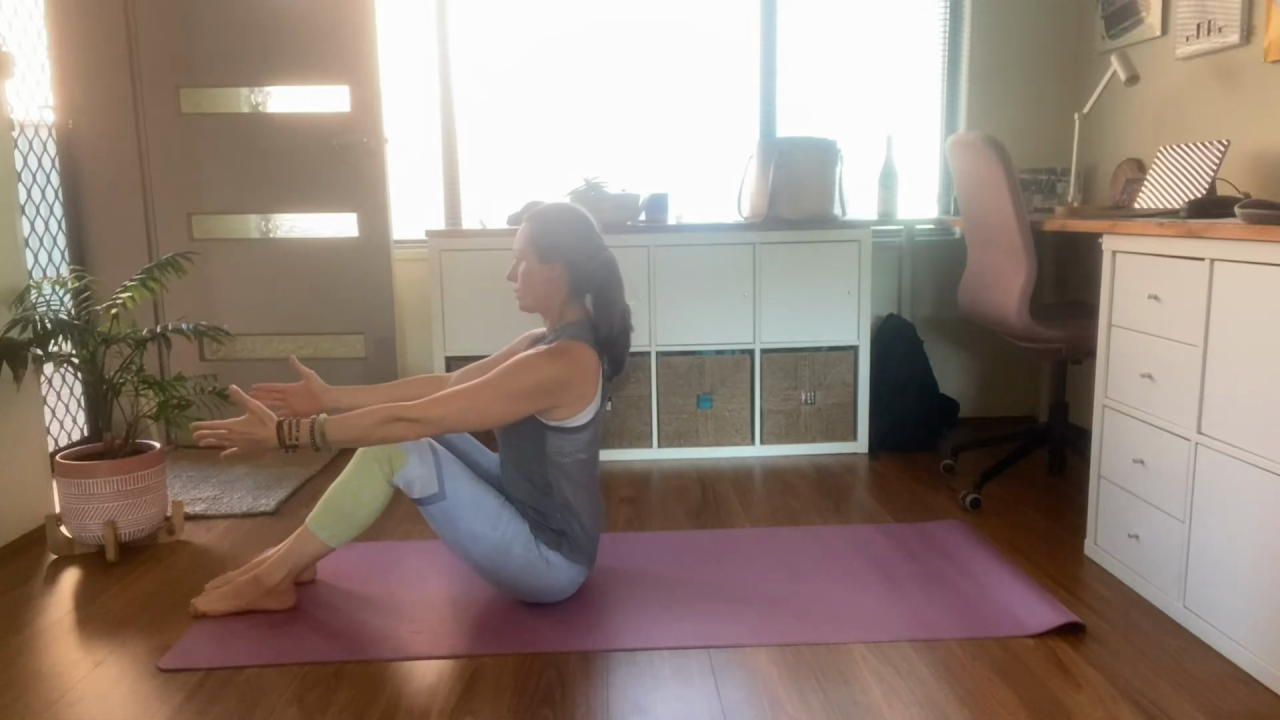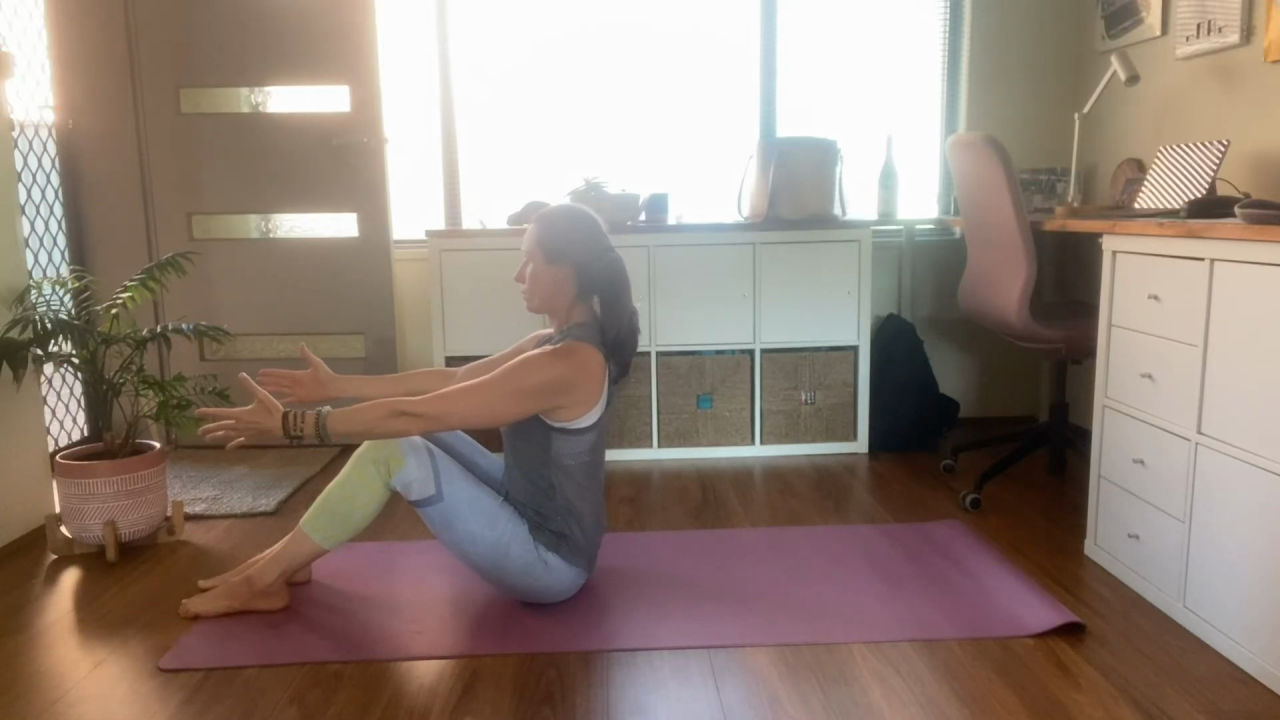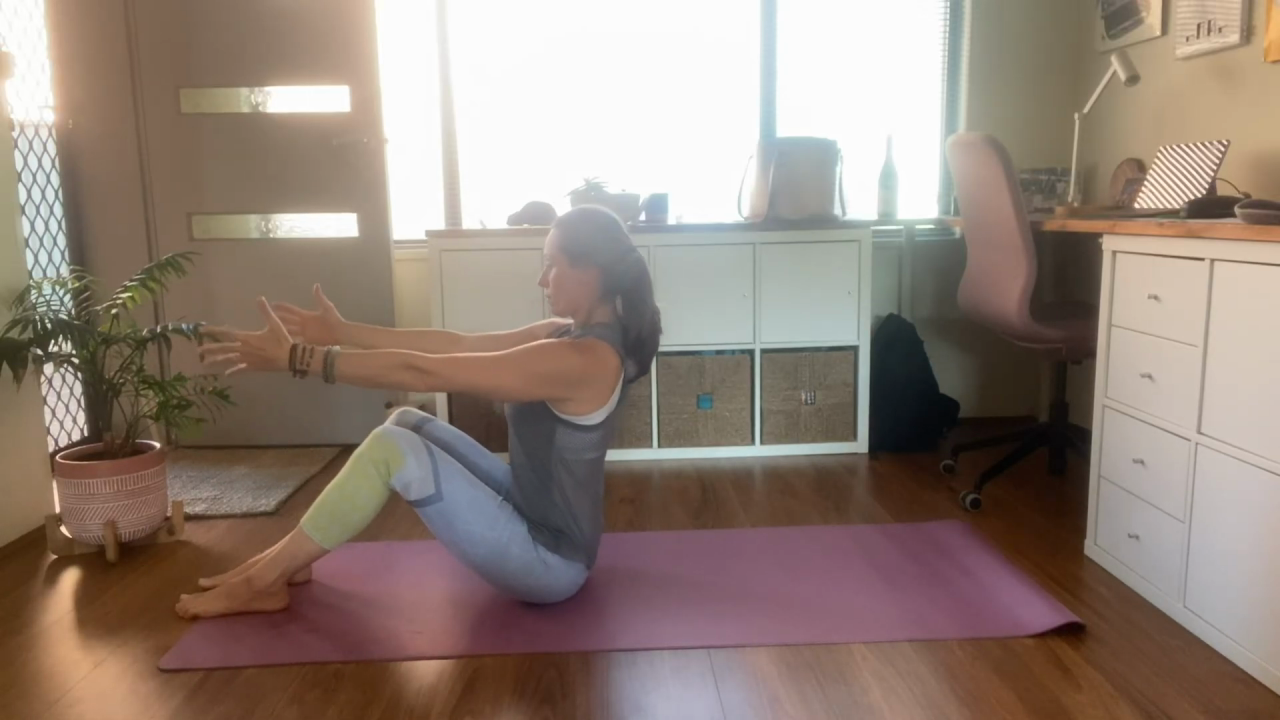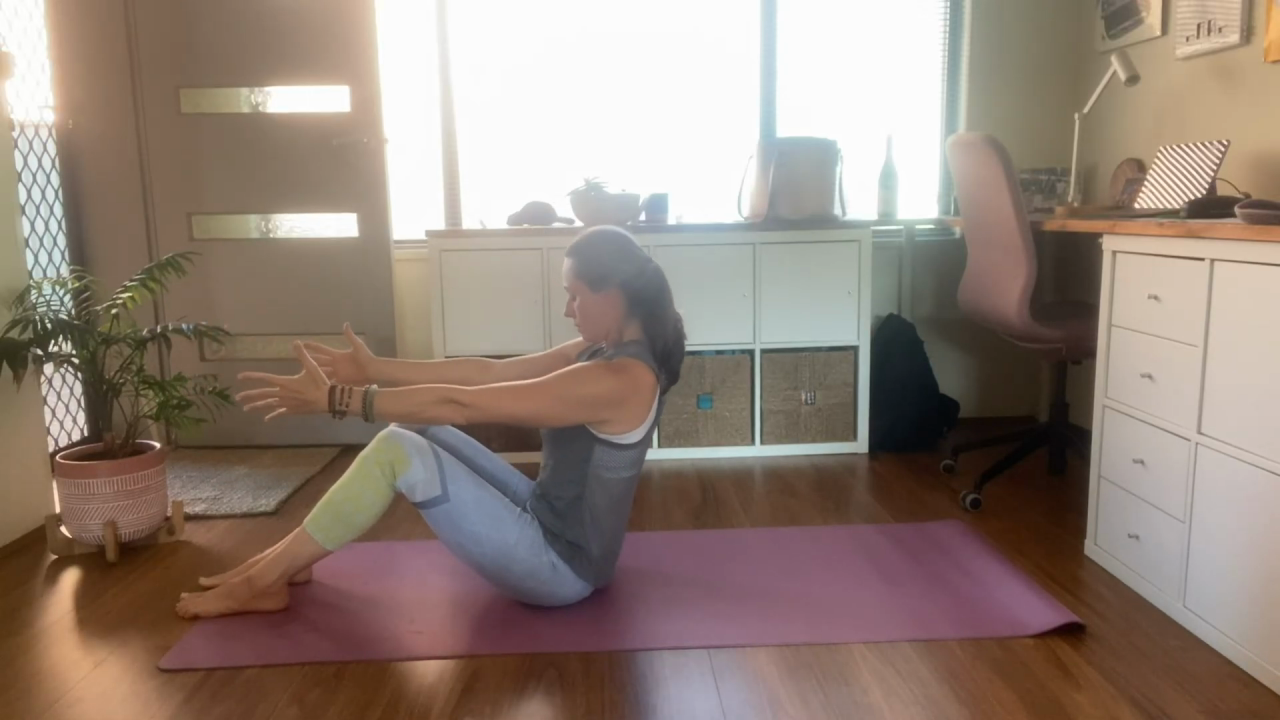
dt=1s
person 1, frame 1
left shoulder: (559, 364)
right shoulder: (556, 343)
left elbow: (409, 417)
right elbow: (447, 386)
left wrist: (284, 434)
right wrist: (330, 397)
left hip: (549, 561)
right hip: (538, 521)
left knee: (397, 448)
right knee: (418, 430)
left ankle: (270, 580)
right ankle: (290, 558)
person 1, frame 2
left shoulder: (565, 364)
right shoulder: (562, 344)
left elbow: (414, 413)
right elbow: (452, 381)
left wrist: (289, 424)
right wrist: (336, 385)
left hip: (549, 561)
right hip: (536, 521)
left knee: (393, 451)
right knee: (404, 437)
left ankle: (262, 582)
right ankle: (284, 559)
person 1, frame 3
left shoulder: (580, 359)
right shoulder: (575, 337)
left elbow: (424, 373)
right elbow: (458, 347)
left wrist: (298, 358)
right wrist: (344, 333)
left hip: (549, 561)
right hip: (538, 520)
left knee: (389, 450)
right knee: (407, 424)
left ankle: (261, 583)
right ankle: (285, 559)
person 1, frame 4
left shoulder: (616, 381)
right shoulder: (606, 352)
left elbow: (463, 406)
right elbow: (492, 373)
left wrist: (335, 398)
right wrist: (376, 368)
left hip: (559, 566)
right hip: (550, 525)
left knee: (396, 453)
right knee: (413, 432)
left ankle: (262, 583)
right ankle: (285, 559)
